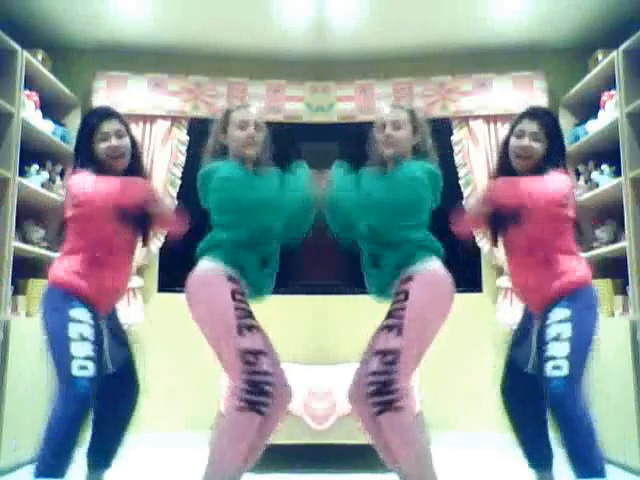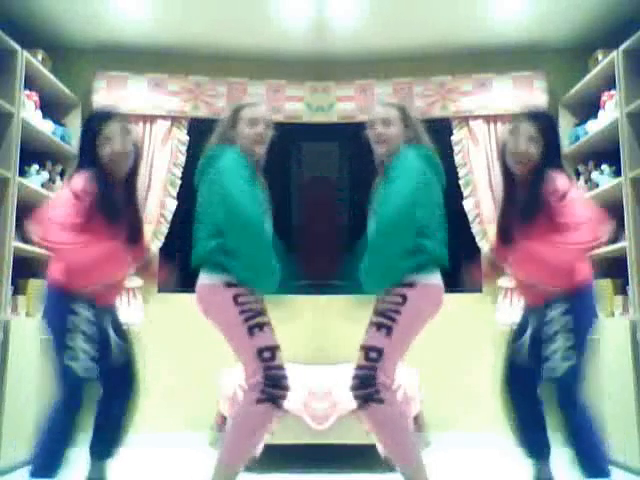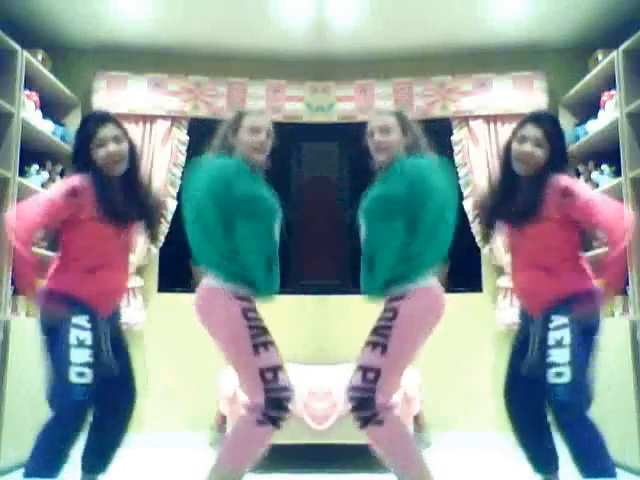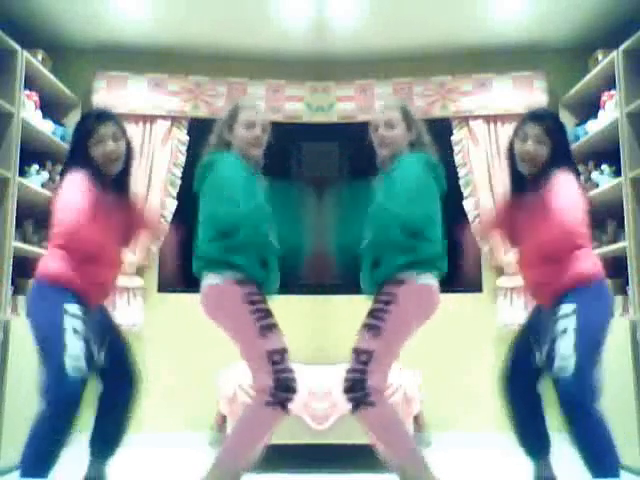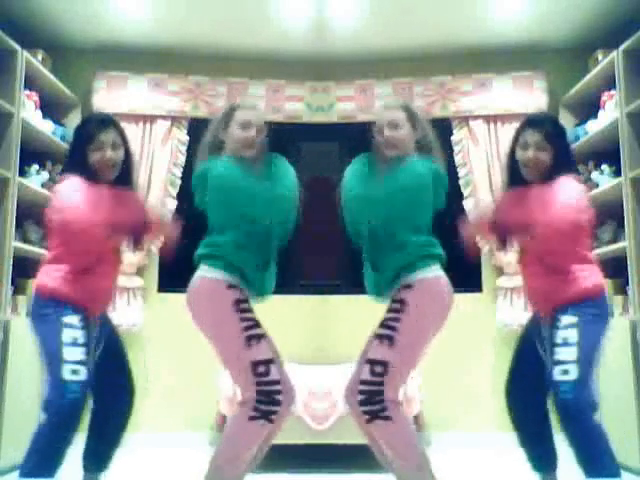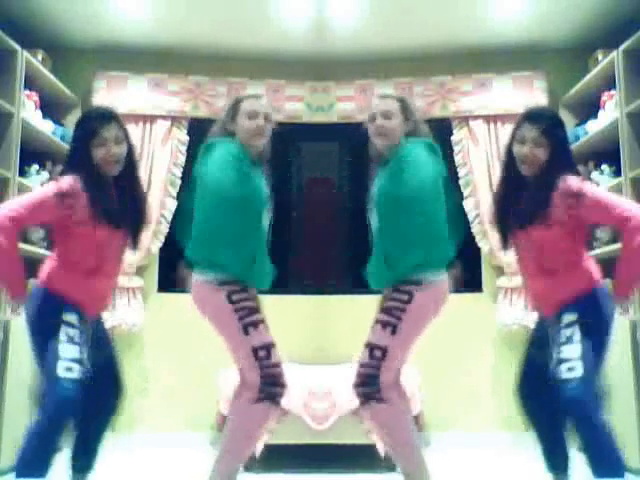
dt=0.3s
person 1, frame 1
left shoulder: (413, 177)
right shoulder: (379, 178)
left elbow: (362, 211)
right elbow: (348, 229)
left wrist: (338, 178)
right wrist: (334, 189)
left hip: (423, 282)
right hip: (402, 288)
left knee: (384, 385)
right knee: (363, 392)
person 1, frame 2
left shoulder: (410, 162)
right shoulder: (391, 172)
left elbow: (400, 215)
left wrist: (374, 275)
left hip: (414, 285)
right hip: (398, 287)
left knee: (370, 382)
right knee: (370, 384)
person 1, frame 3
left shoulder: (414, 172)
right shoulder: (387, 184)
left elbow: (442, 193)
left wrist: (423, 263)
left hip: (415, 296)
right hip: (403, 299)
left knee: (367, 399)
right knee: (361, 397)
person 1, frame 4
left shoulder: (411, 169)
right shoulder: (395, 174)
left elbow: (392, 217)
right elbow: (381, 228)
left hip: (408, 285)
right hip: (397, 287)
left knee: (361, 384)
right knee: (363, 385)
person 1, frame 5
left shoulder: (416, 175)
right shoulder: (391, 177)
left elbow: (360, 203)
right elbow: (363, 230)
left wrist: (356, 173)
left hip: (421, 289)
right hip: (408, 293)
left knee: (375, 395)
right knee: (358, 395)
person 1, frame 6
left shoulder: (414, 156)
right shoulder: (386, 167)
left elbow: (423, 188)
left hip: (417, 283)
right hip: (400, 284)
left knee: (371, 382)
right knee: (381, 384)
person 2, frame 1
left shoulder: (259, 178)
right shoulder: (226, 177)
left elbow: (293, 228)
right elbow: (279, 211)
left wrist: (303, 188)
right wrist: (300, 177)
left hip: (235, 289)
right hip: (216, 282)
left knee: (276, 392)
right knee: (256, 386)
person 2, frame 2
left shoulder: (248, 173)
right shoulder: (229, 163)
right elbow: (240, 217)
right wrist: (266, 275)
left hip: (241, 288)
right hip: (225, 286)
left knee: (269, 384)
right knee: (269, 382)
person 2, frame 3
left shoulder: (253, 184)
right shoulder: (223, 172)
right elbow: (199, 194)
right wrist: (216, 264)
left hip: (236, 299)
right hip: (224, 296)
left knee: (278, 397)
right knee: (273, 400)
person 2, frame 4
left shoulder: (245, 174)
right shoulder: (227, 169)
right elbow: (245, 218)
left hip: (243, 287)
right hip: (231, 285)
left knee: (276, 385)
right knee: (278, 384)
person 2, frame 5
left shoulder: (246, 177)
right shoulder: (222, 175)
left elbow: (278, 228)
right elbow: (278, 206)
right wrist: (283, 173)
left hip: (231, 293)
right hip: (217, 289)
left knee: (281, 395)
right knee: (264, 396)
person 2, frame 6
left shoulder: (253, 167)
right shoulder: (225, 155)
right elbow: (215, 188)
left hip: (239, 284)
right hip: (221, 283)
left knee: (258, 384)
right knee: (267, 382)
person 3, frame 1
left shoulder: (554, 180)
right shoulder: (509, 189)
left elbow: (539, 196)
right elbow: (467, 225)
left wrist: (494, 190)
right wrist: (475, 211)
left hip: (569, 300)
right hip: (535, 306)
left knee: (561, 391)
right knee: (517, 391)
person 3, frame 2
left shoulder: (555, 185)
right shoulder: (515, 191)
left elbow: (590, 229)
left wrist: (542, 263)
right wrist: (495, 261)
left hip: (567, 299)
right hip: (537, 304)
left knee: (567, 392)
right knee: (519, 384)
person 3, frame 3
left shoulder: (562, 188)
right shoulder: (511, 193)
left elbow: (621, 222)
left wrist: (607, 286)
left hip: (570, 308)
right hip: (535, 311)
left knee: (565, 401)
right knee: (518, 396)
person 3, frame 4
left shoulder: (561, 181)
right shoulder: (523, 191)
left elbow: (566, 225)
right elbow: (498, 223)
left wrist: (523, 229)
right wrist: (483, 230)
left hip: (581, 295)
right hip: (548, 302)
left knee: (574, 390)
right knee: (517, 380)
person 3, frame 5
left shoulder: (568, 187)
right shoulder: (522, 193)
left elbow: (558, 215)
left wrist: (503, 207)
right wrist: (480, 222)
left hip: (579, 306)
right hip: (544, 307)
left knee: (571, 399)
right knee: (520, 394)
person 3, frame 6
left shoulder: (569, 190)
right shoulder: (516, 194)
right wrist: (541, 292)
left hip: (580, 307)
right hip: (551, 311)
left knee: (575, 398)
right knee: (533, 392)
person 4, frame 1
left shoulder: (130, 189)
right shoulder: (84, 179)
left elbow: (173, 224)
right elbow: (98, 196)
left wrist: (159, 209)
right wrist: (143, 189)
left hip: (104, 307)
right hip: (70, 300)
left knee: (123, 391)
right knee: (78, 392)
person 4, frame 2
left shoulder: (124, 191)
right shoulder: (84, 185)
right elbow: (48, 228)
left wrist: (145, 262)
right wrist: (98, 263)
left hip: (102, 304)
right hip: (72, 299)
left knee: (121, 383)
right knee: (73, 391)
person 4, frame 3
left shoulder: (128, 193)
right shoulder: (77, 188)
right elbow: (18, 222)
right wrist: (32, 287)
left hip: (104, 311)
right hip: (69, 309)
left knee: (121, 397)
right knee: (73, 402)
person 4, frame 4
left shoulder: (116, 190)
right shoulder: (78, 181)
right elbow: (72, 226)
left wrist: (154, 229)
right wrist: (119, 227)
left hip: (90, 303)
right hip: (58, 295)
left knee: (122, 380)
right knee: (65, 389)
person 4, frame 5
left shoulder: (118, 192)
right shoulder: (72, 187)
left elbow: (154, 226)
right elbow: (84, 213)
left wrist: (157, 223)
right wrist: (136, 207)
left hip: (95, 306)
right hip: (60, 306)
left knee: (119, 396)
right knee: (68, 400)
person 4, frame 6
left shoulder: (123, 191)
right shoulder: (70, 189)
left wrist: (98, 292)
left hip: (88, 311)
right hip: (58, 307)
left knee: (106, 392)
right knee: (64, 398)
